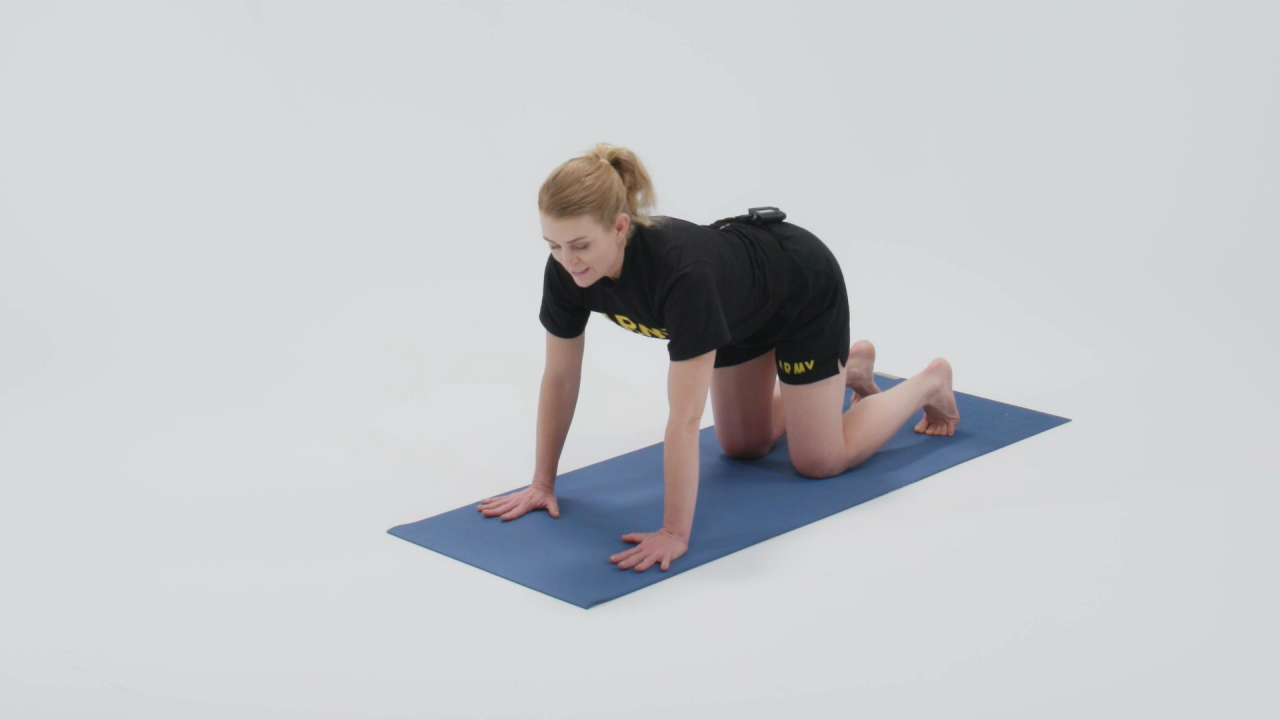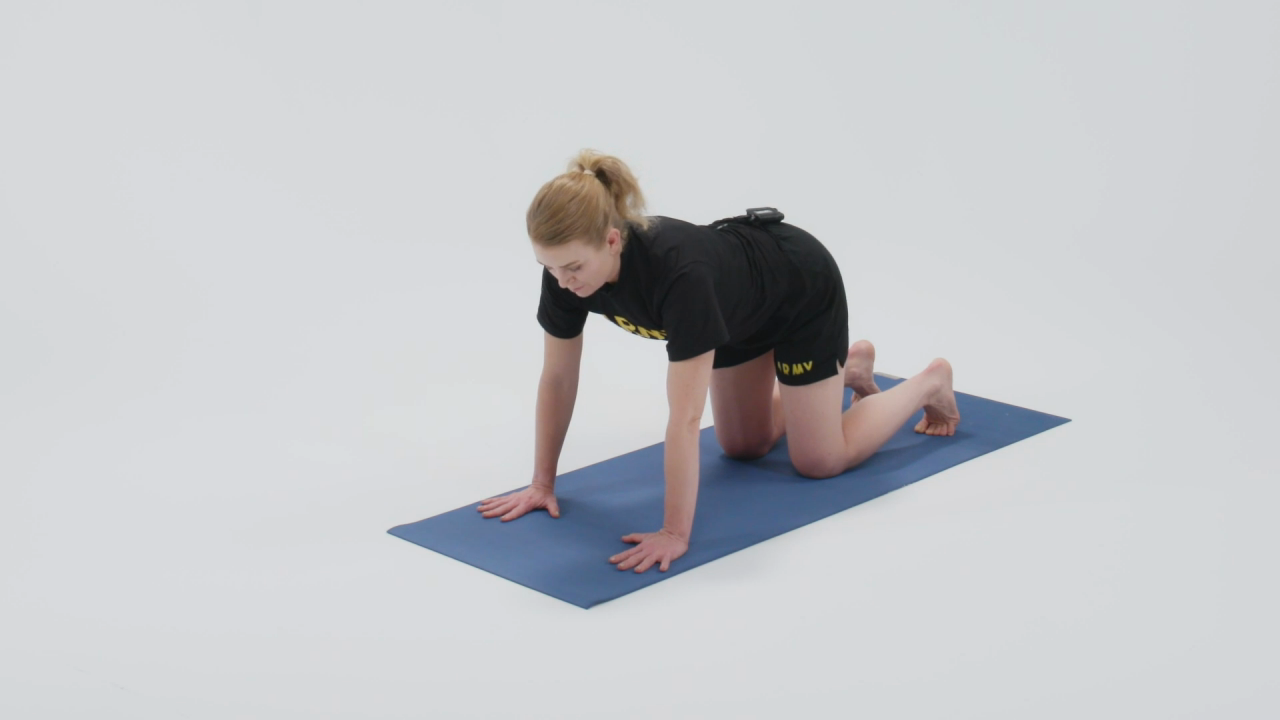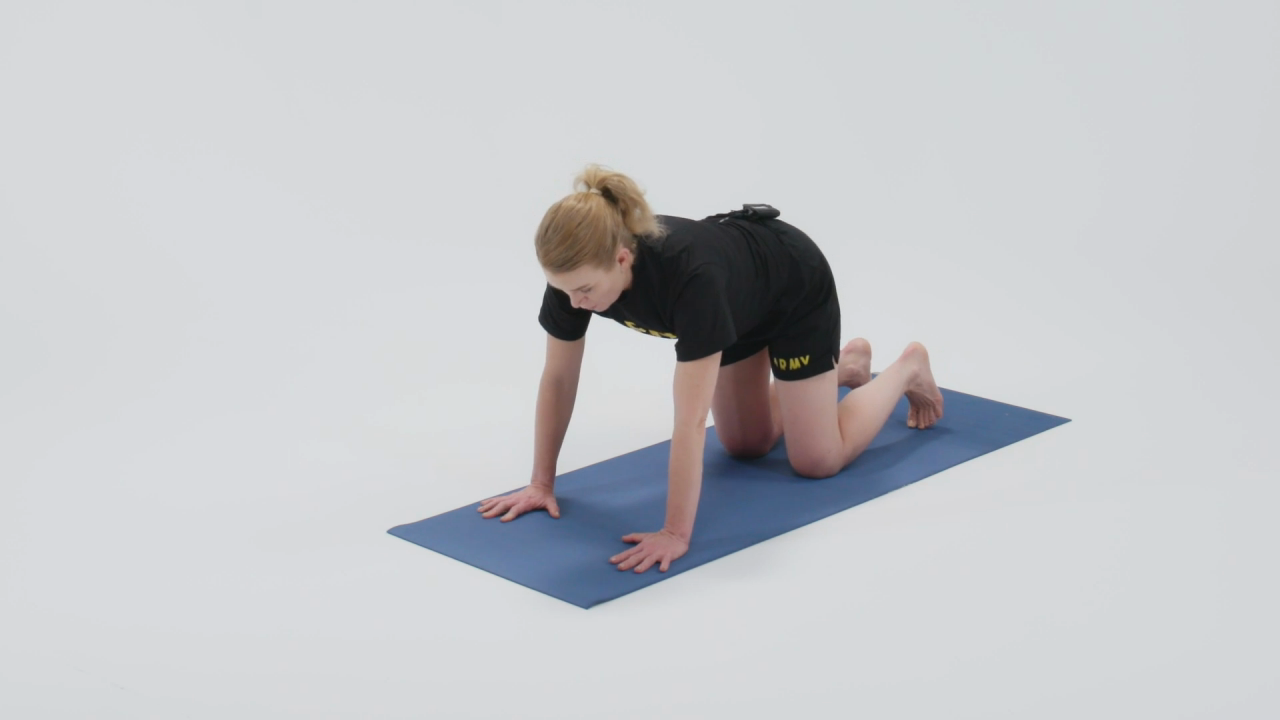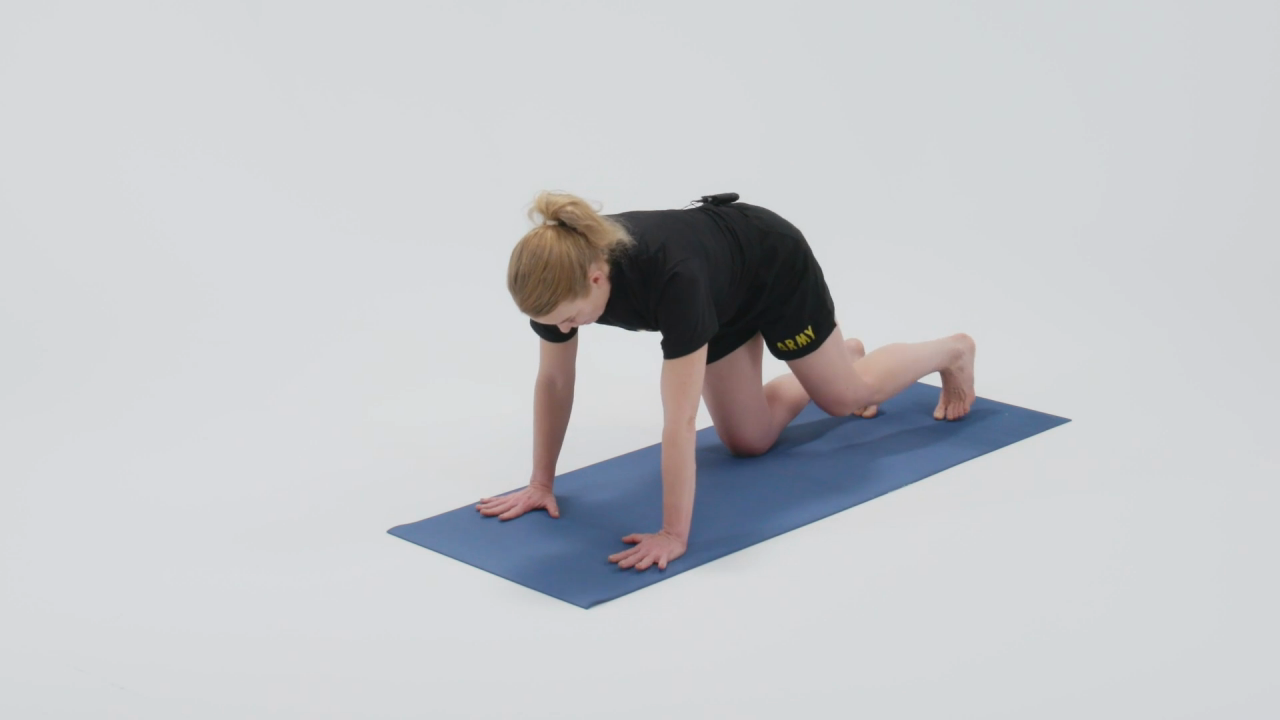
dt=1s
person 1, frame 1
left shoulder: (681, 272)
right shoulder: (567, 269)
left elbow: (685, 417)
right elbow: (559, 379)
left wrist: (675, 532)
right wrist: (542, 482)
left hip: (803, 291)
right hip: (744, 301)
left knee: (818, 460)
right knee: (744, 446)
left ankle: (930, 382)
right ankle: (849, 366)
person 1, frame 2
left shoulder: (679, 273)
right shoulder: (567, 266)
left elbow: (685, 417)
right elbow: (557, 379)
left wrist: (675, 532)
right wrist: (542, 482)
left hip: (801, 291)
right hip: (742, 301)
left knee: (818, 460)
right knee: (744, 446)
left ankle: (930, 383)
right ankle: (848, 366)
person 1, frame 3
left shoulder: (690, 276)
right shoulder: (576, 268)
left elbow: (690, 421)
right elbow: (558, 379)
left wrist: (676, 533)
right wrist: (541, 481)
left hip: (795, 291)
right hip: (742, 300)
left knee: (816, 460)
right knee: (746, 445)
left ankle: (907, 368)
right ankle: (847, 363)
person 1, frame 4
left shoulder: (671, 276)
right shoulder: (559, 272)
left elbow: (680, 419)
right elbow: (553, 382)
left wrist: (674, 534)
right wrist: (541, 482)
left hip: (774, 268)
right hip: (725, 291)
left knee: (843, 396)
right knee: (748, 440)
left ankle: (952, 351)
right ankle: (842, 356)
